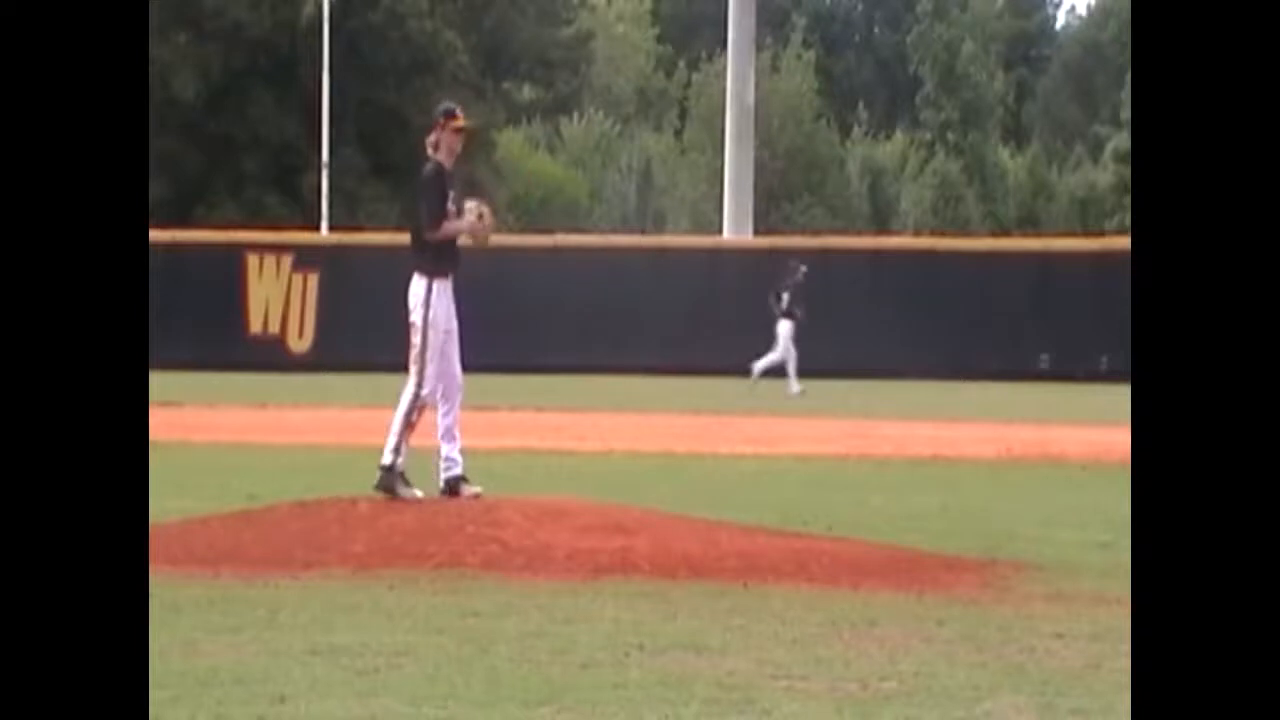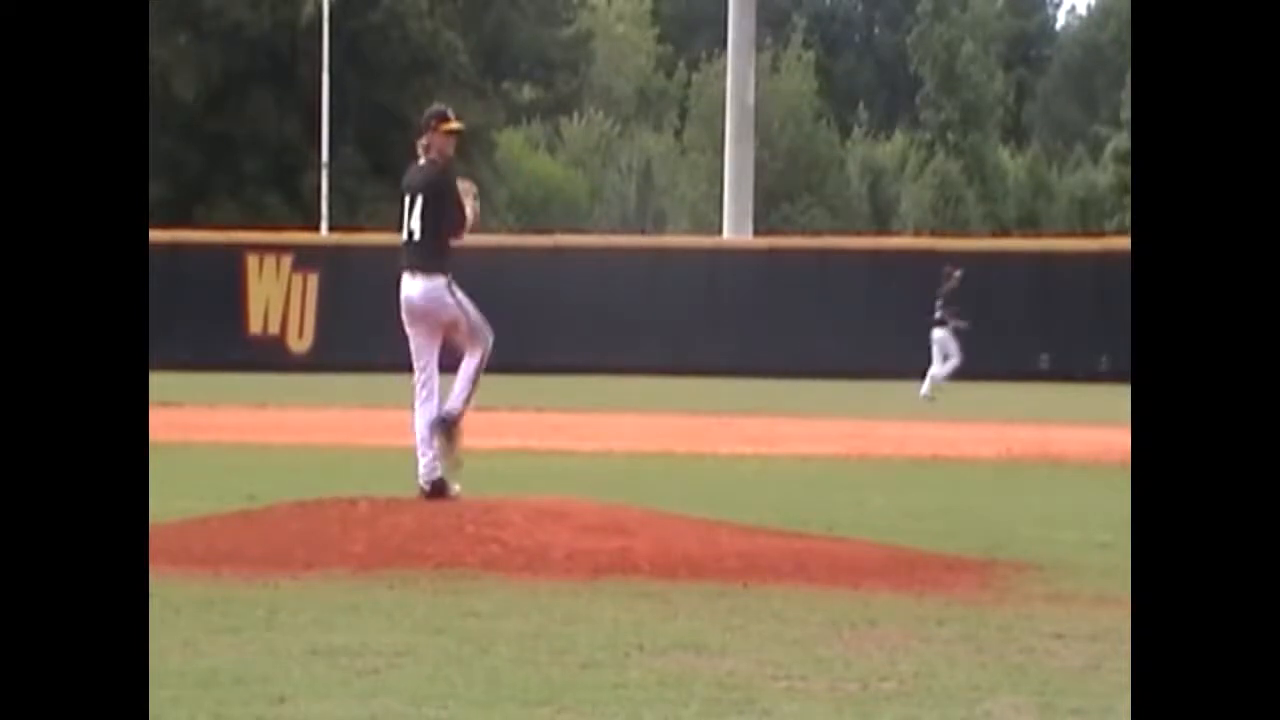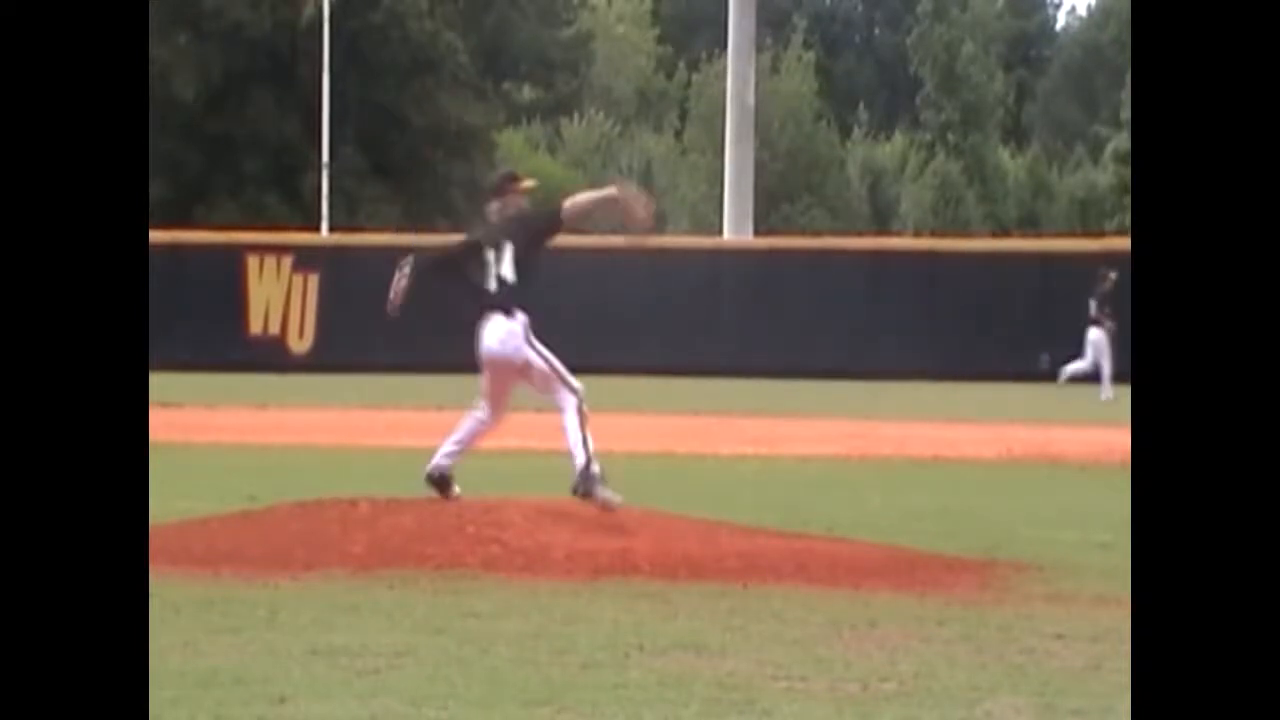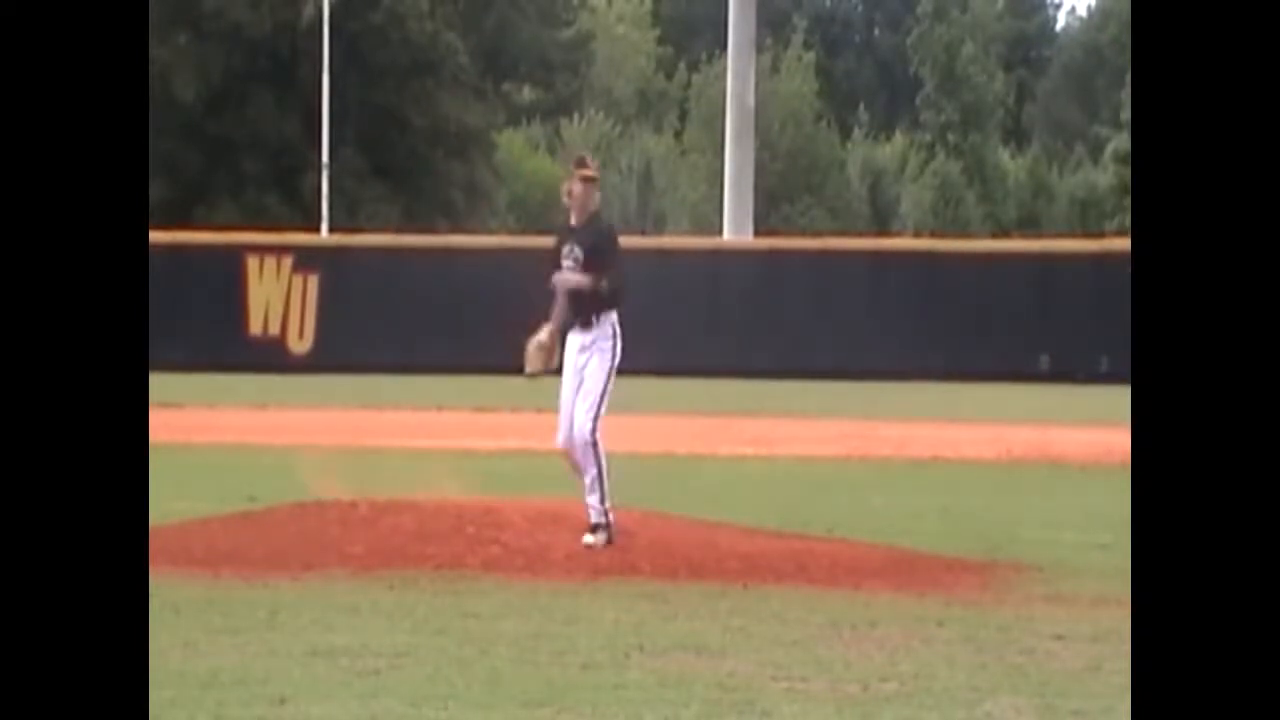
dt=1s
person 1, frame 1
left shoulder: (447, 176)
right shoulder: (431, 174)
right elbow: (430, 230)
left wrist: (463, 225)
right wrist: (466, 226)
left hip: (443, 286)
right hip: (428, 286)
left knee: (451, 383)
right knee: (422, 382)
left ankle: (451, 472)
right ankle: (390, 467)
person 1, frame 2
left shoulder: (411, 175)
right shoulder: (442, 176)
right elbow: (459, 230)
left wrist: (456, 195)
right wrist: (470, 205)
left hip: (408, 287)
right hip: (435, 284)
left knee: (425, 382)
right knee: (481, 341)
left ankle: (430, 475)
right ankle: (449, 417)
person 1, frame 3
left shoulder: (478, 240)
right shoulder: (522, 225)
left elbow: (439, 261)
right elbow: (566, 208)
left wrist: (408, 268)
right wrist: (614, 195)
left hip: (487, 335)
right hip: (512, 333)
left knee: (486, 412)
right knee: (571, 394)
left ankle: (441, 469)
right ankle: (586, 477)
person 1, frame 4
left shoulder: (602, 232)
right shoulder: (564, 233)
left elbow: (612, 286)
left wrist: (579, 280)
right wrist: (553, 325)
left hip: (602, 334)
right hip: (575, 335)
left knee: (584, 430)
right knee: (566, 437)
left ankle: (601, 518)
right ankle: (597, 498)
